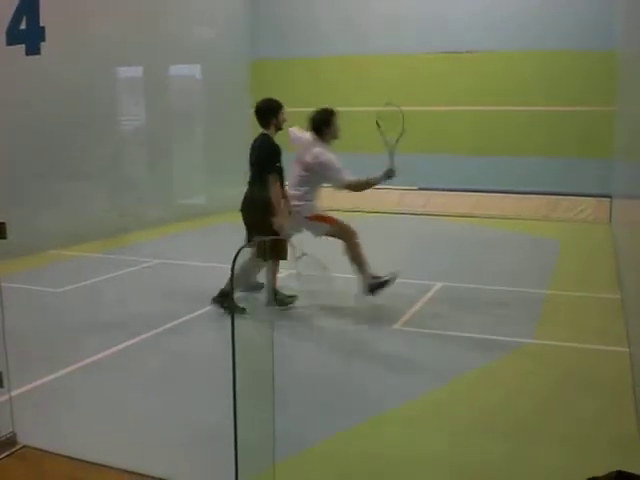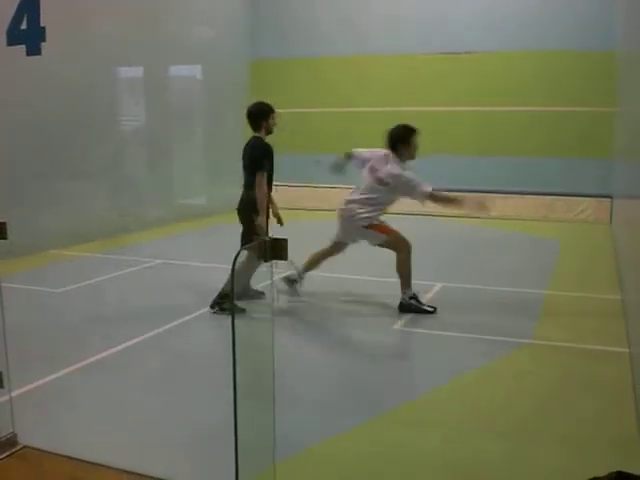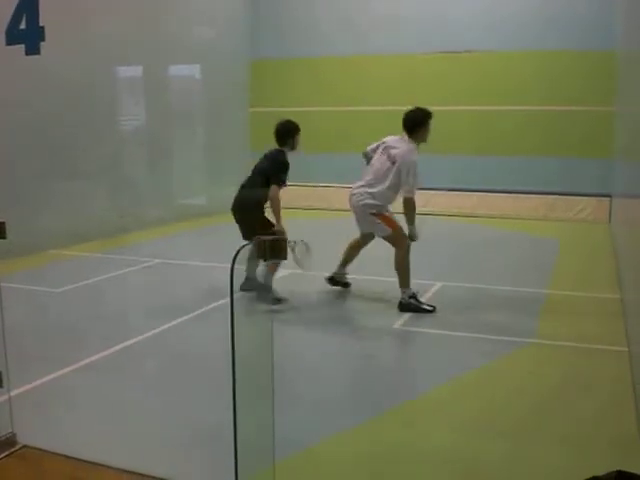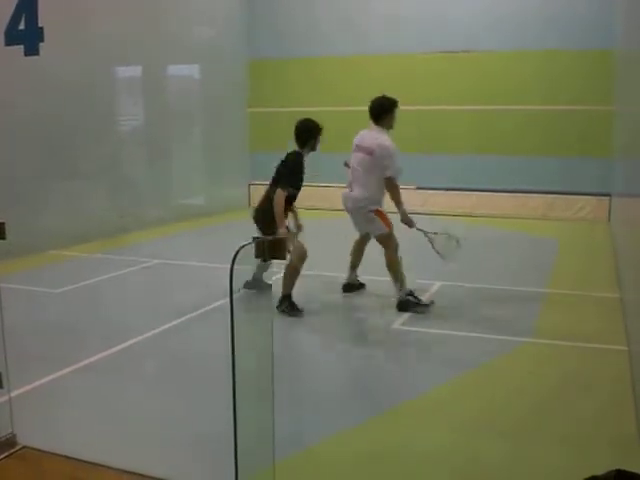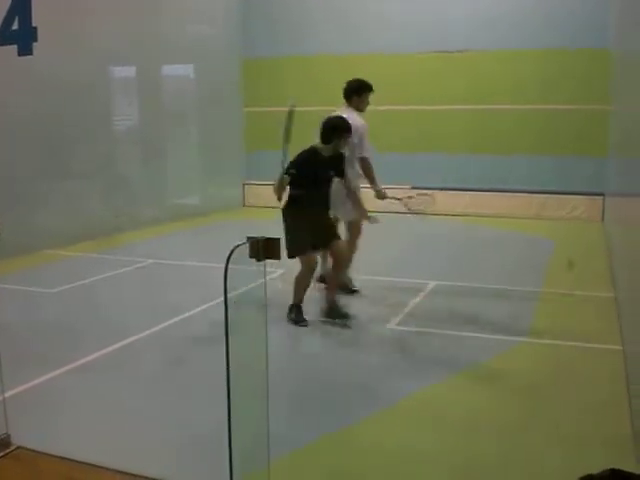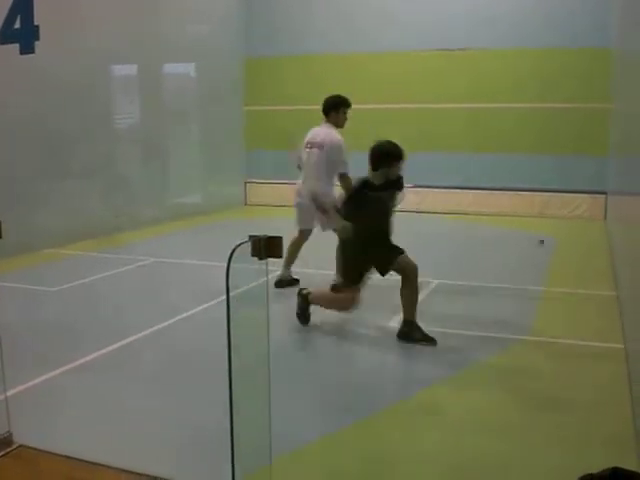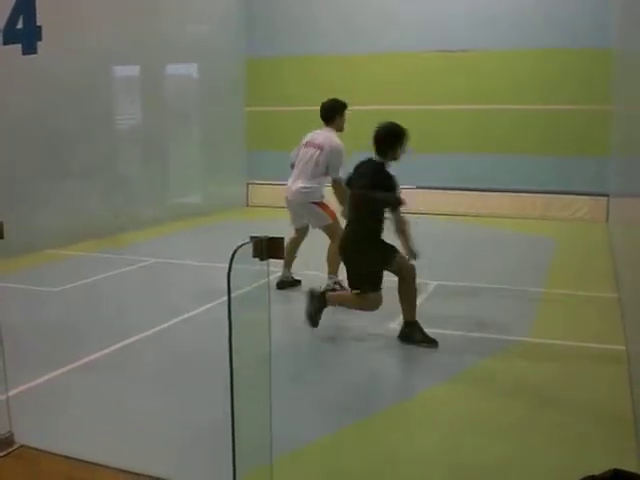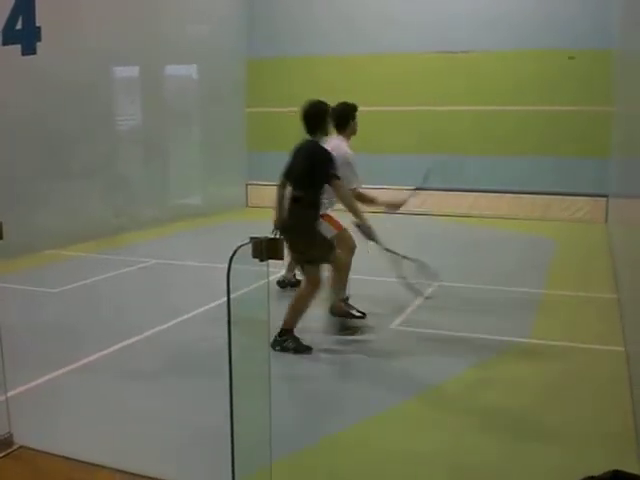
dt=0.3s
person 1, frame 1
left shoulder: (259, 142)
right shoulder: (271, 147)
right elbow: (272, 184)
left wrist: (285, 197)
right wrist: (278, 215)
left hip: (253, 204)
right hip: (259, 207)
left knee: (274, 251)
right knee: (263, 255)
left ankle: (273, 293)
right ankle: (225, 294)
person 1, frame 2
left shoulder: (251, 145)
right shoulder: (264, 148)
right elbow: (261, 184)
left wrist: (273, 207)
right wrist: (262, 214)
left hip: (248, 204)
right hip: (254, 207)
left knee: (257, 251)
right knee: (254, 254)
left ankle: (243, 288)
right ankle: (223, 297)
person 1, frame 3
left shoulder: (270, 156)
right shoulder: (281, 162)
right elbow: (273, 193)
right wrist: (278, 223)
left hip: (240, 203)
right hip: (249, 206)
left knee: (259, 242)
right knee: (278, 244)
left ankle: (250, 280)
right ankle: (266, 288)
person 1, frame 4
left shoulder: (296, 159)
right shoulder: (292, 163)
right elbow: (280, 196)
left wrist: (295, 217)
right wrist: (280, 226)
left hip: (269, 215)
right hip: (269, 216)
right knee: (300, 253)
left ankle: (255, 281)
right ankle: (285, 300)
person 1, frame 5
left shoulder: (338, 158)
right shoulder: (305, 158)
left elbow: (346, 184)
right elbow: (281, 185)
left wrist: (360, 208)
right wrist: (280, 187)
left hip: (320, 215)
right hip: (298, 217)
left knee: (341, 255)
right knee: (310, 264)
left ankle: (331, 305)
right ankle: (295, 307)
person 1, frame 6
left shoulder: (394, 182)
right shoulder: (360, 191)
right elbow: (338, 218)
left hip: (380, 243)
right hip: (357, 246)
left knee: (411, 270)
right knee: (347, 301)
left ankle: (409, 327)
right ankle: (306, 297)
person 1, frame 7
left shoulder: (363, 166)
right shoulder: (385, 180)
left elbow: (346, 192)
right elbow: (398, 220)
right wrist: (408, 247)
left hip: (368, 239)
right hip: (359, 244)
left knee: (408, 270)
right knee: (371, 301)
left ankle: (409, 327)
right ankle: (321, 298)
person 1, frame 8
left shoulder: (300, 149)
right shoulder: (321, 155)
left elbow: (282, 183)
right elbow: (340, 191)
left wrist: (279, 215)
right wrist: (362, 221)
left hip: (293, 219)
right hip: (301, 225)
left knee: (341, 261)
right knee: (313, 281)
left ankle: (338, 313)
right ankle: (284, 336)
person 2, frame 1
left shoulder: (304, 139)
right shoulder: (325, 159)
left elbow: (291, 130)
right elbow: (353, 186)
right wrist: (381, 178)
left hip: (290, 205)
right hip: (302, 209)
right knee: (350, 235)
right ankle: (370, 281)
person 2, frame 2
left shoulder: (377, 155)
right shoulder: (400, 176)
left elbow: (351, 154)
right elbow: (433, 196)
left wrist: (340, 163)
right wrist: (466, 202)
left hip: (347, 210)
right hip: (361, 219)
left knee: (335, 248)
right knee: (404, 247)
left ankle: (296, 276)
right ankle: (407, 299)
person 2, frame 3
left shoulder: (390, 141)
right shoulder: (409, 157)
left elbow: (366, 154)
right elbow: (408, 198)
right wrist: (411, 229)
left hip: (358, 196)
right hip: (369, 204)
left knee: (365, 238)
right knee: (402, 244)
left ankle: (338, 275)
right ankle: (407, 298)
person 2, frame 4
left shoulder: (360, 137)
right shoulder: (385, 144)
left elbow: (348, 163)
right elbow: (390, 181)
right wrist: (402, 212)
left hip: (350, 197)
right hip: (366, 202)
left knee: (365, 236)
right knee: (391, 246)
left ankle: (351, 280)
right ankle: (404, 296)
person 2, frame 5
right shoulder: (357, 123)
right elbow: (363, 159)
right wrist: (375, 186)
right hip: (344, 184)
right knee: (354, 230)
left ankle: (325, 271)
right ankle: (342, 277)
person 2, frame 6
left shoulder: (311, 135)
right shoulder: (335, 140)
left elbow: (300, 165)
right elbow: (342, 174)
left hip: (303, 195)
right hip: (321, 198)
left knee: (302, 235)
left ankle: (284, 275)
person 2, frame 7
left shoulder: (310, 137)
right shoulder: (335, 144)
left elbow: (293, 164)
right elbow: (336, 181)
right wrist: (346, 206)
left hip: (292, 192)
right hip: (308, 196)
left knee: (299, 233)
right knee: (337, 235)
left ankle: (285, 276)
right ankle: (333, 283)
person 2, frame 8
left shoulder: (327, 143)
right shoulder: (344, 153)
right elbow: (354, 193)
right wrist: (385, 204)
right knee: (348, 246)
left ankle: (287, 277)
right ankle: (339, 302)
